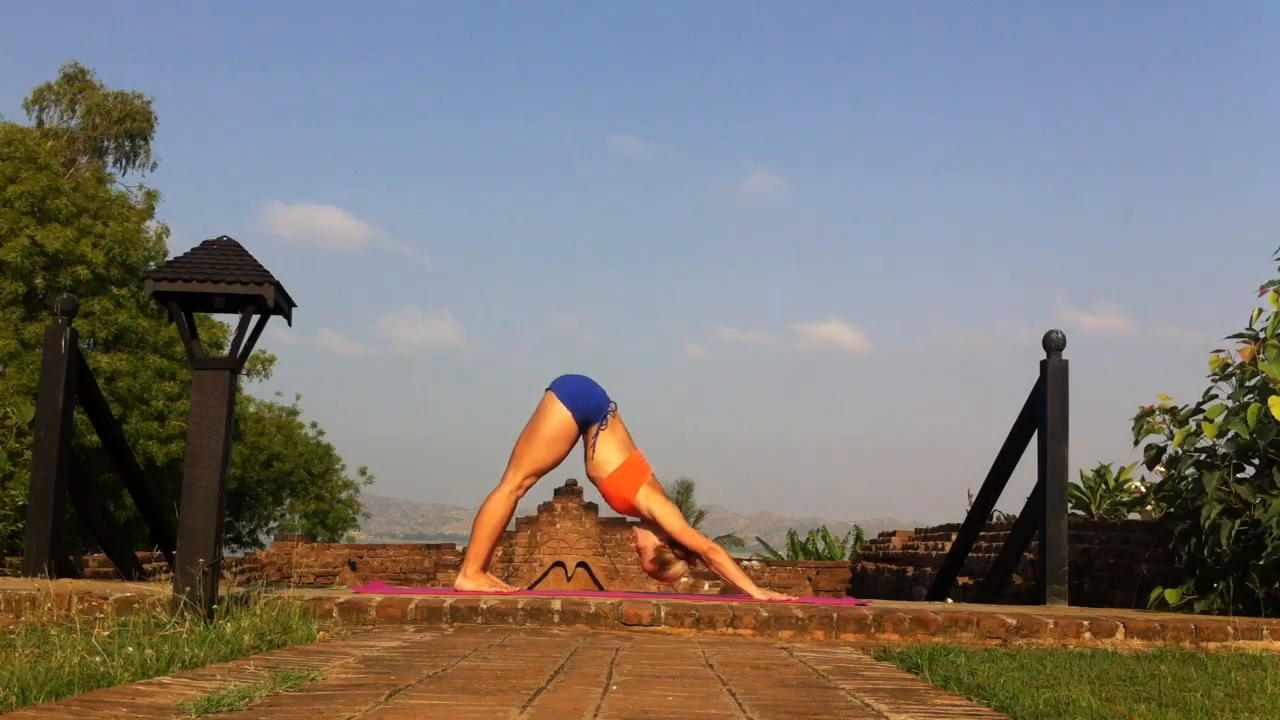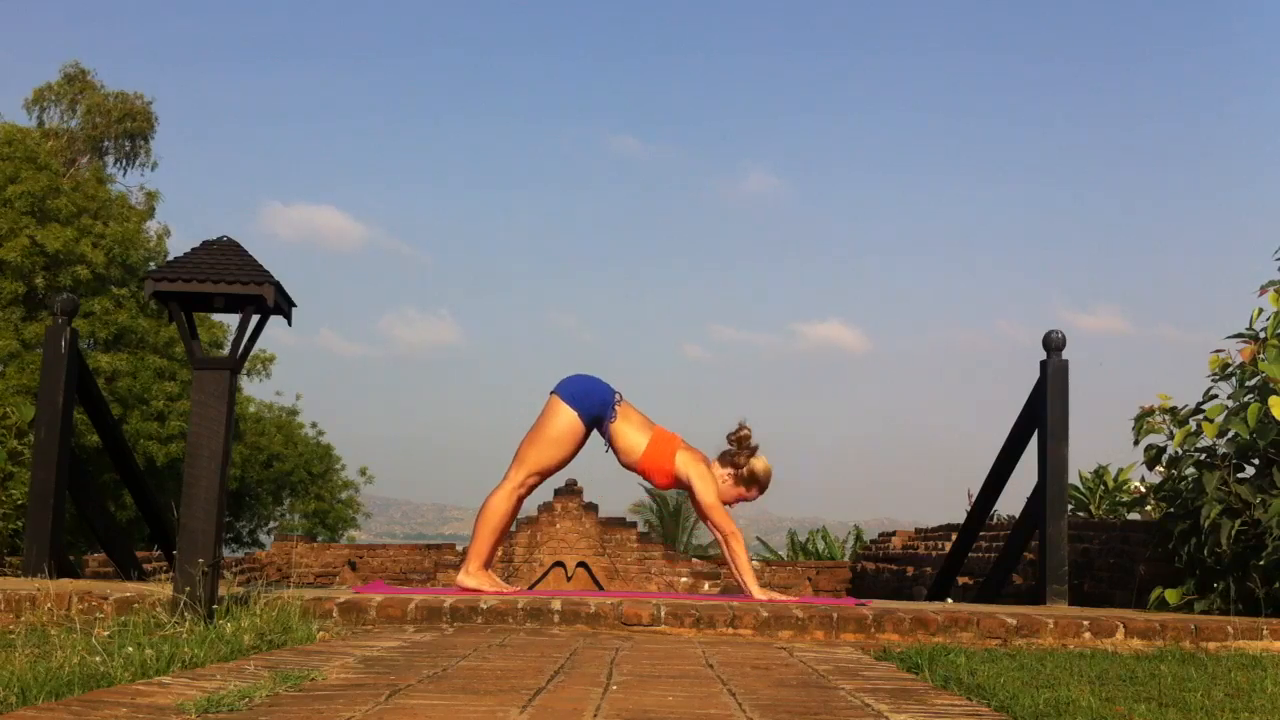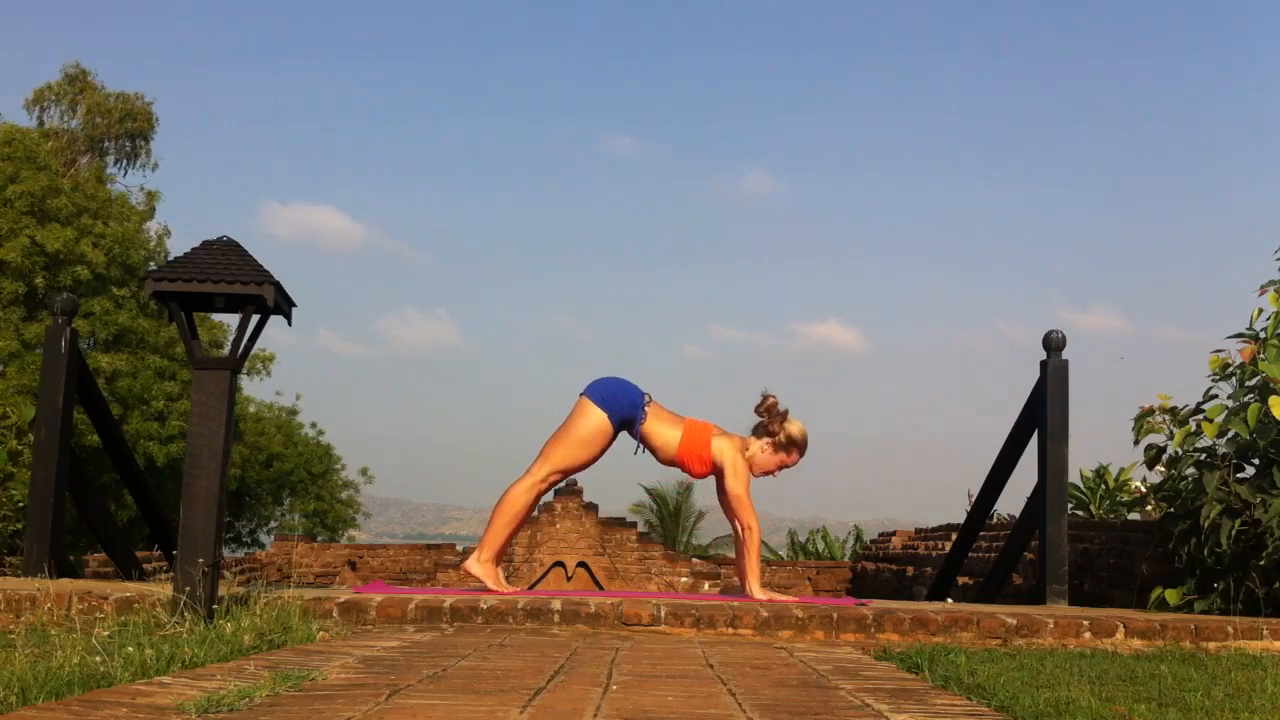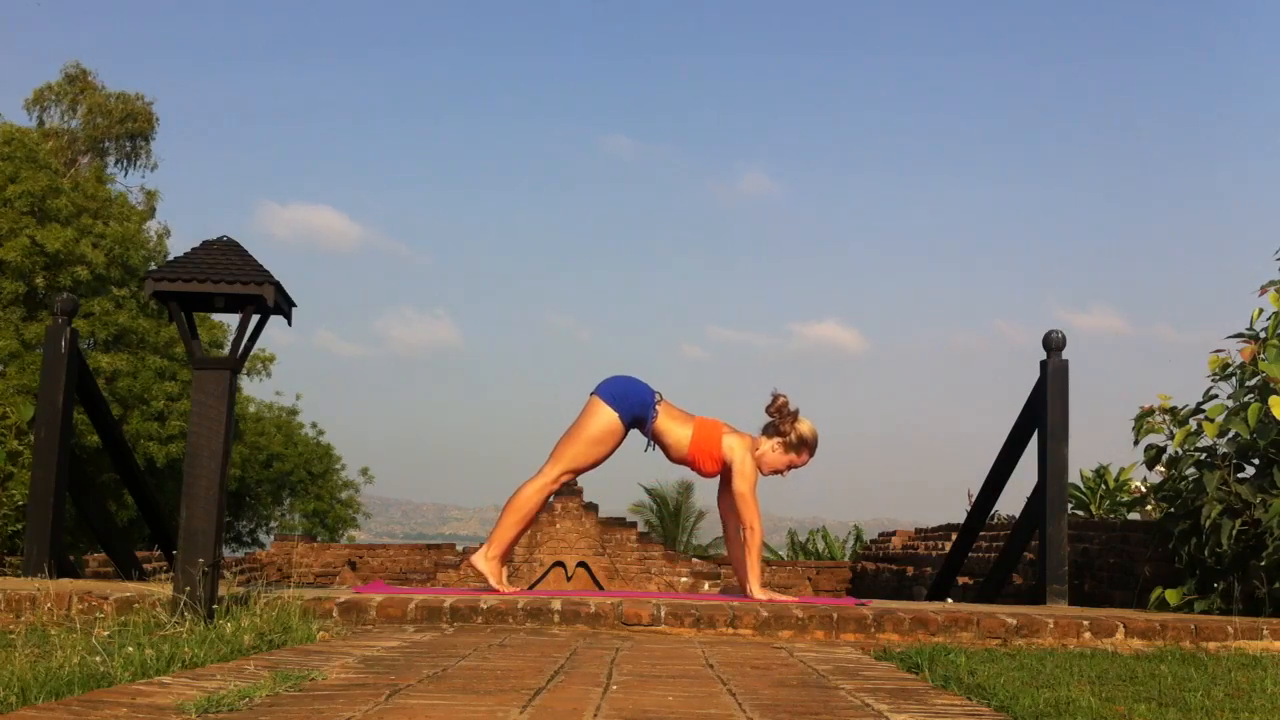
dt=0.5s
person 1, frame 1
left shoulder: (653, 506)
right shoulder: (652, 505)
left elbow: (707, 550)
right elbow: (709, 549)
left wrist: (753, 590)
right wrist: (754, 591)
left hip: (581, 402)
right hip: (577, 398)
left knee: (517, 485)
right knee: (514, 484)
left ankle: (479, 570)
right ankle: (470, 573)
person 1, frame 2
left shoulder: (697, 475)
right shoulder: (695, 470)
left elbow: (722, 534)
right elbow: (730, 532)
left wrist: (750, 588)
right wrist: (756, 590)
left hip: (592, 405)
right hip: (585, 398)
left knee: (525, 483)
right knee: (518, 480)
left ankle: (482, 567)
right ankle: (472, 569)
person 1, frame 3
left shoulder: (727, 458)
right shoulder: (731, 454)
left elbow: (740, 527)
right elbow: (750, 527)
left wrist: (750, 586)
right wrist: (756, 589)
left hip: (620, 406)
right hip: (617, 401)
left knee: (544, 480)
right knee: (540, 477)
left ankle: (491, 561)
right ankle: (483, 558)
person 1, frame 4
left shoulder: (733, 463)
right shoulder: (741, 451)
left elbow: (733, 530)
right elbow: (751, 526)
left wrist: (749, 585)
right wrist: (757, 589)
left hip: (633, 406)
right hip: (627, 400)
left knee: (556, 478)
right knee: (552, 476)
left ankle: (498, 559)
right ankle: (490, 555)
